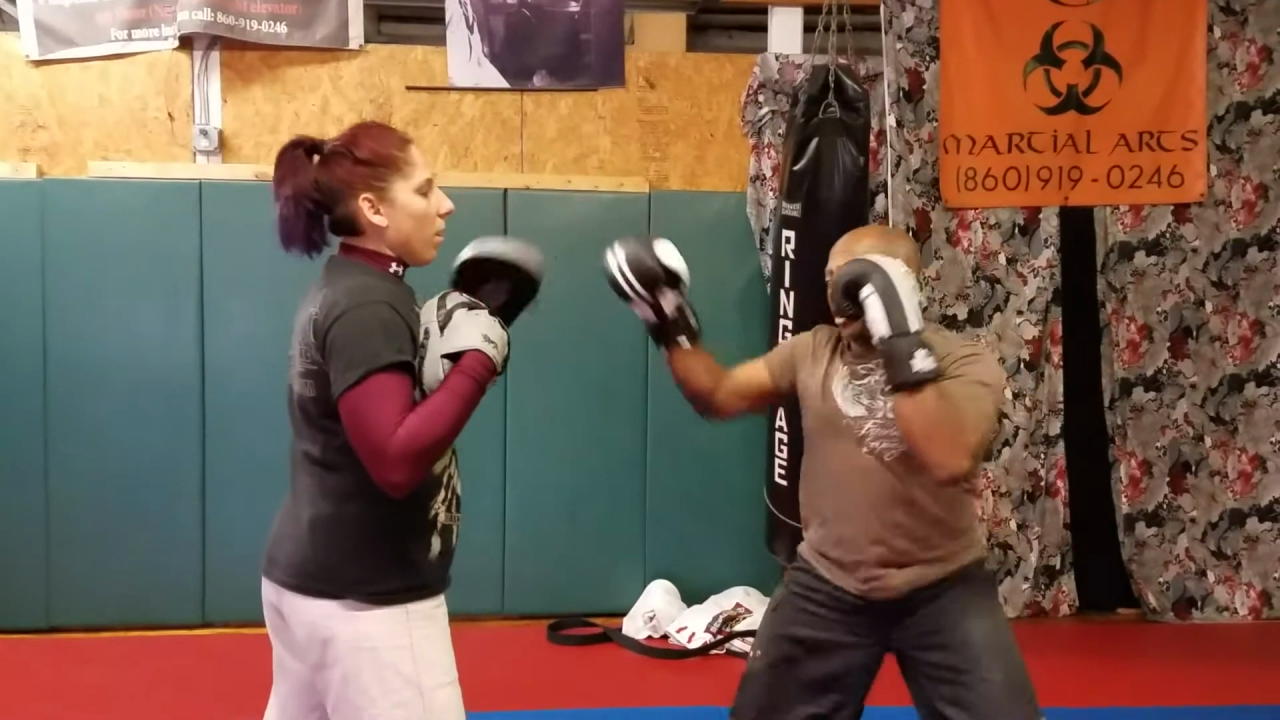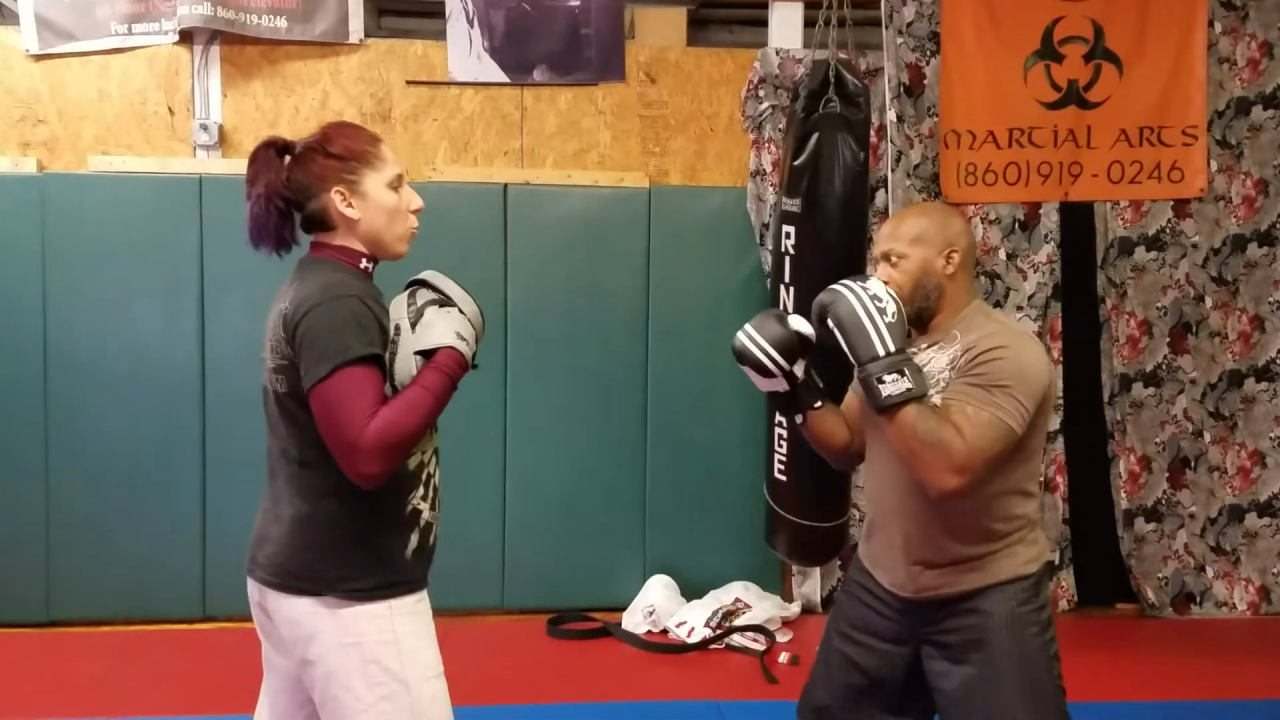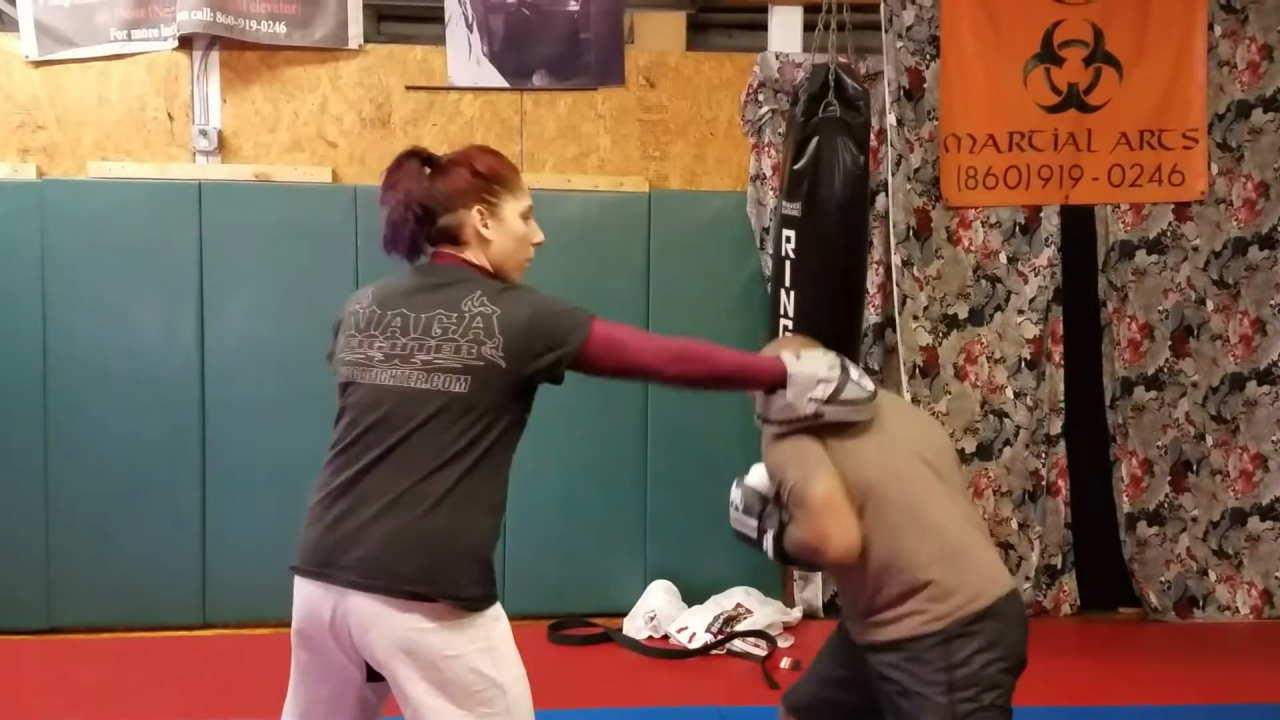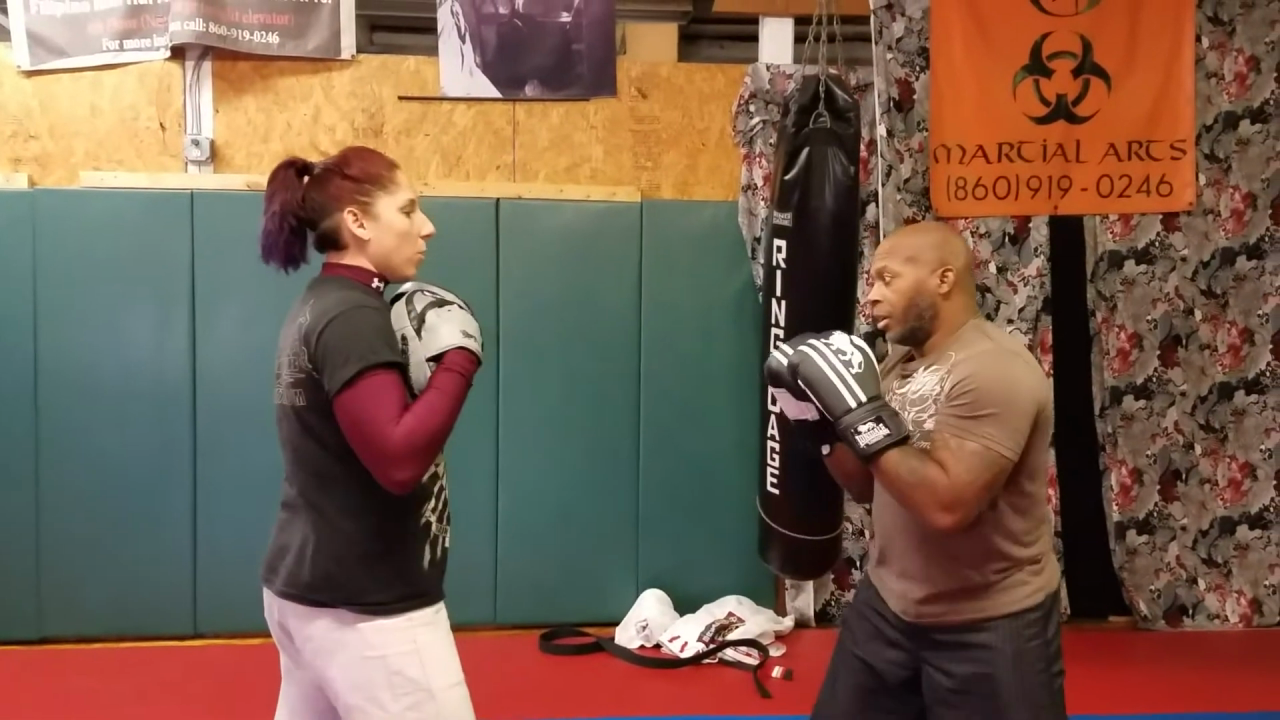
dt=0.7s
person 1, frame 1
left shoulder: (344, 290)
right shoulder: (365, 308)
left elbow: (396, 390)
right elbow: (395, 461)
left wrist: (465, 321)
right wrist: (477, 361)
right hip: (367, 596)
person 1, frame 2
left shoulder: (315, 289)
right shoulder: (336, 303)
right elbow: (367, 454)
left wrist: (417, 355)
right wrist: (448, 357)
left hip: (293, 575)
right hip: (350, 592)
person 1, frame 3
left shoulder: (362, 307)
right shoulder: (513, 317)
right elbow: (667, 359)
right wrist: (783, 372)
left hip: (327, 577)
right hip: (429, 593)
person 1, frame 4
left shoulder: (317, 310)
right shoulder: (353, 319)
right elbow: (398, 461)
right wrist: (458, 358)
left hip: (305, 589)
right hip: (370, 604)
person 2, frame 1
left shoulder: (966, 363)
right shoulder: (814, 350)
left elbow: (950, 459)
right elbow: (720, 395)
left wrist: (905, 345)
right wrist: (667, 320)
left hip: (942, 588)
right hip: (828, 586)
person 2, frame 2
left shoulder: (1004, 350)
right shoulder: (893, 336)
left elbow: (947, 469)
right elbow: (847, 446)
left wrist: (884, 366)
right wrist: (797, 388)
left hip: (986, 598)
right hip: (881, 583)
person 2, frame 3
left shoulder: (794, 433)
right shoulder: (890, 411)
left elbow: (837, 543)
left wrist: (774, 530)
left hip: (950, 635)
right hip: (898, 626)
person 2, frame 4
left shoulder: (994, 371)
right shoulder: (898, 363)
left elbow: (946, 505)
right elbow: (867, 485)
left wrist: (862, 414)
right wrist: (825, 417)
left hip: (991, 625)
right hip: (888, 606)
